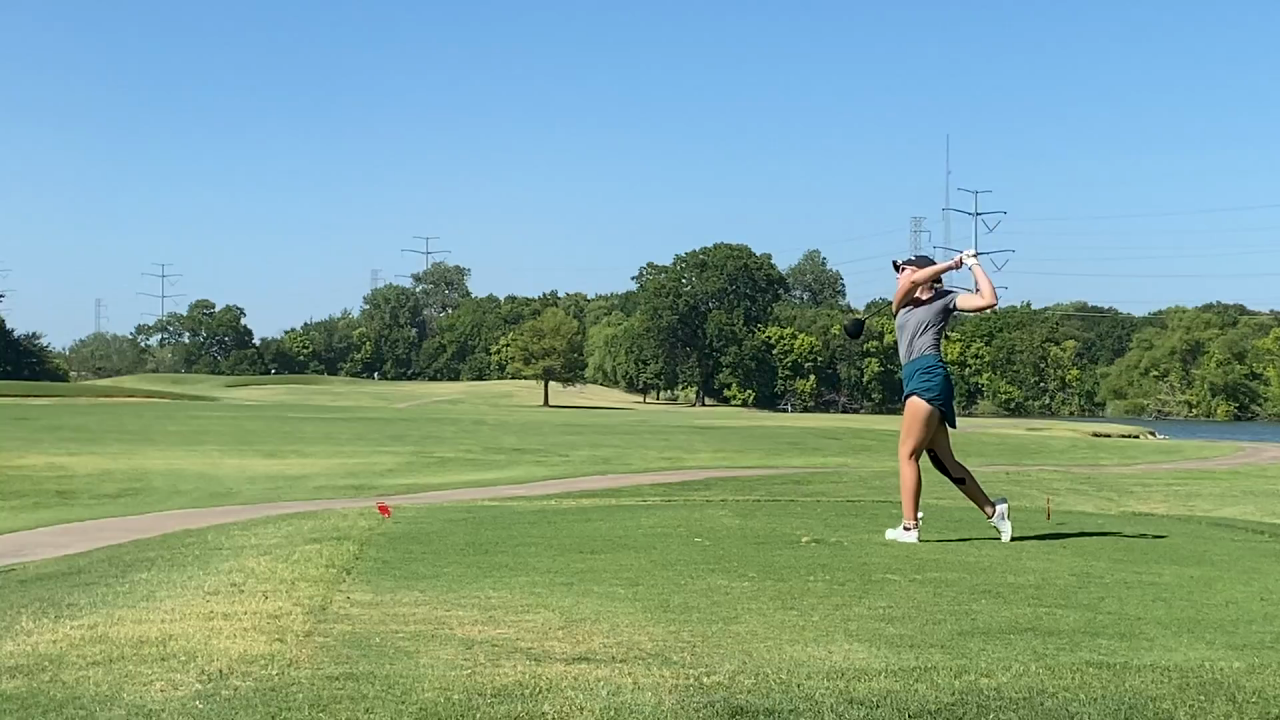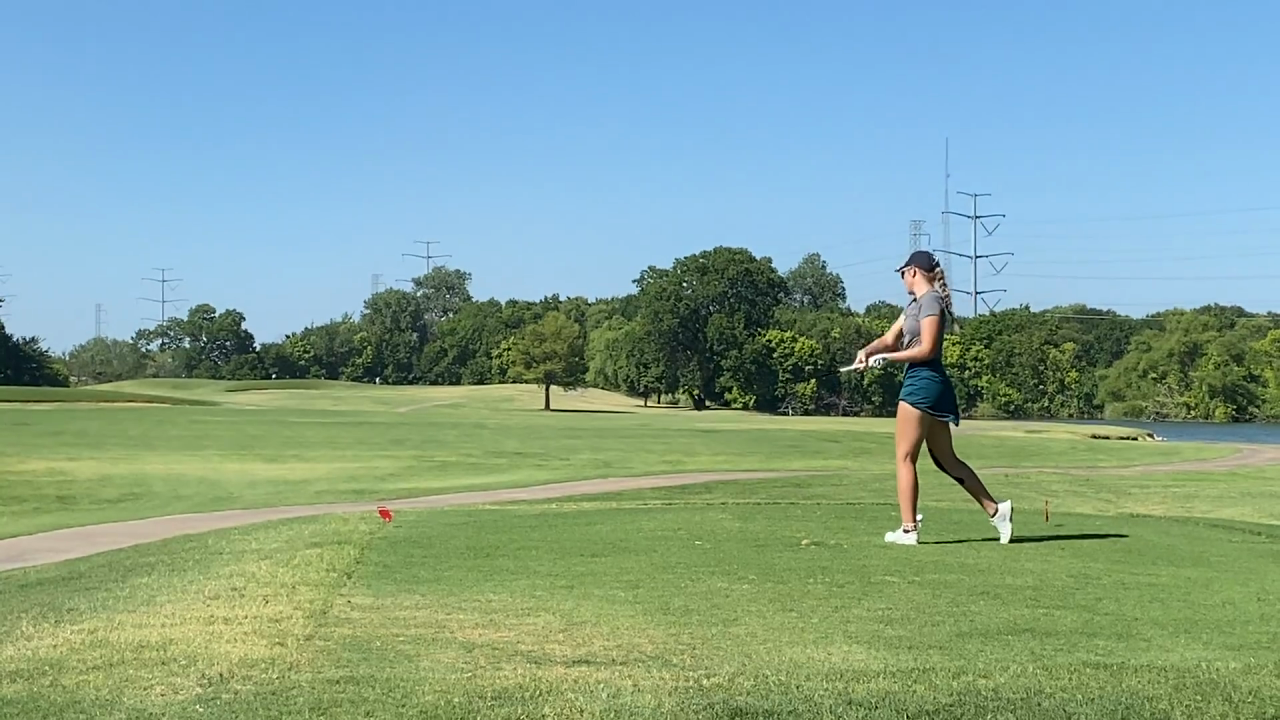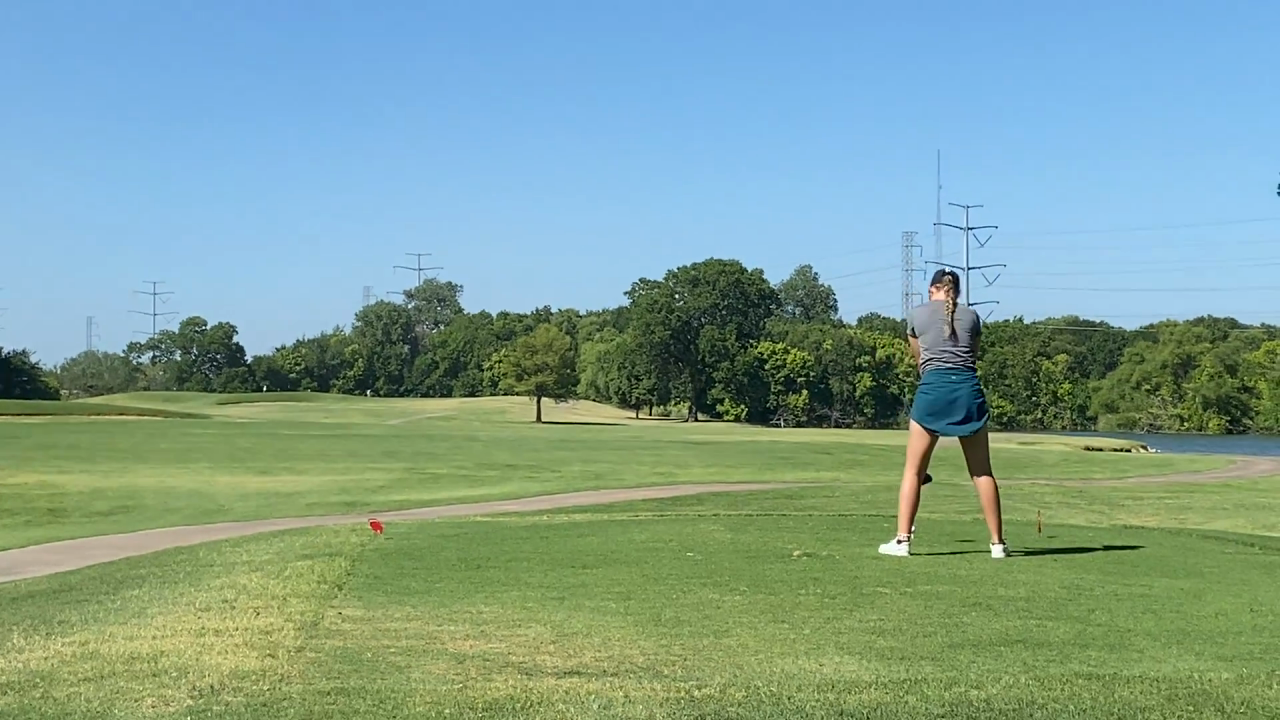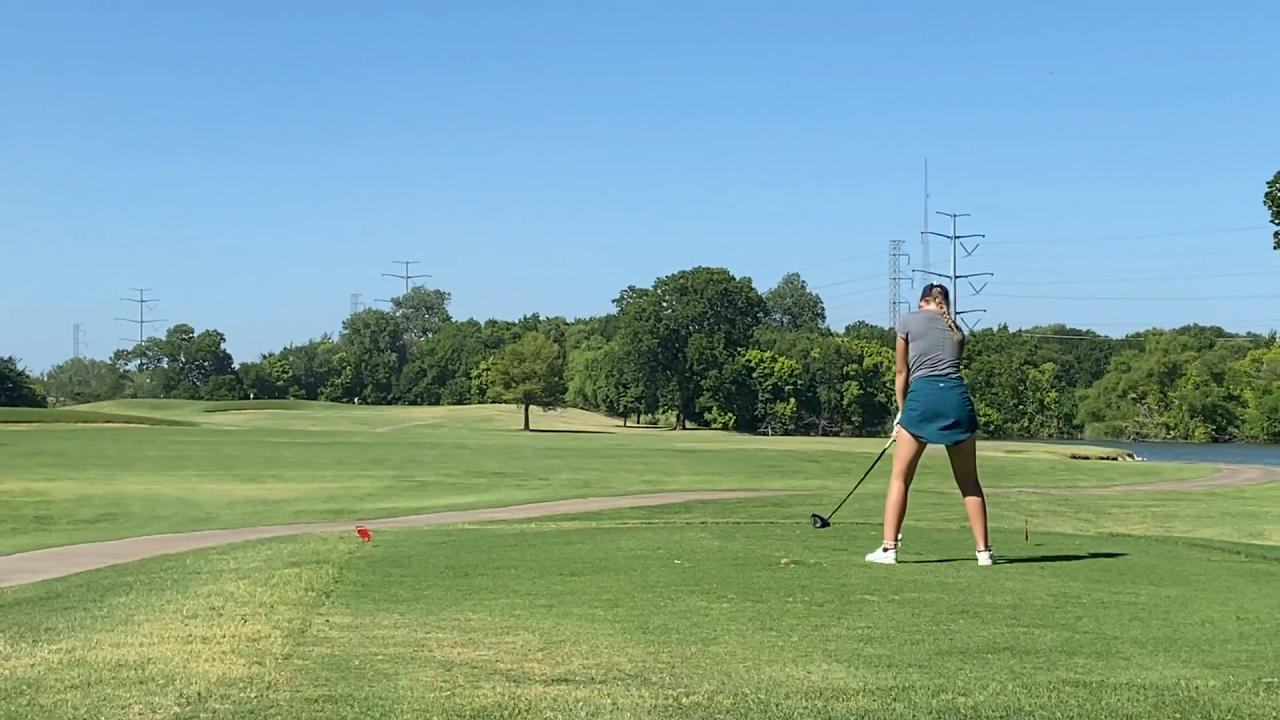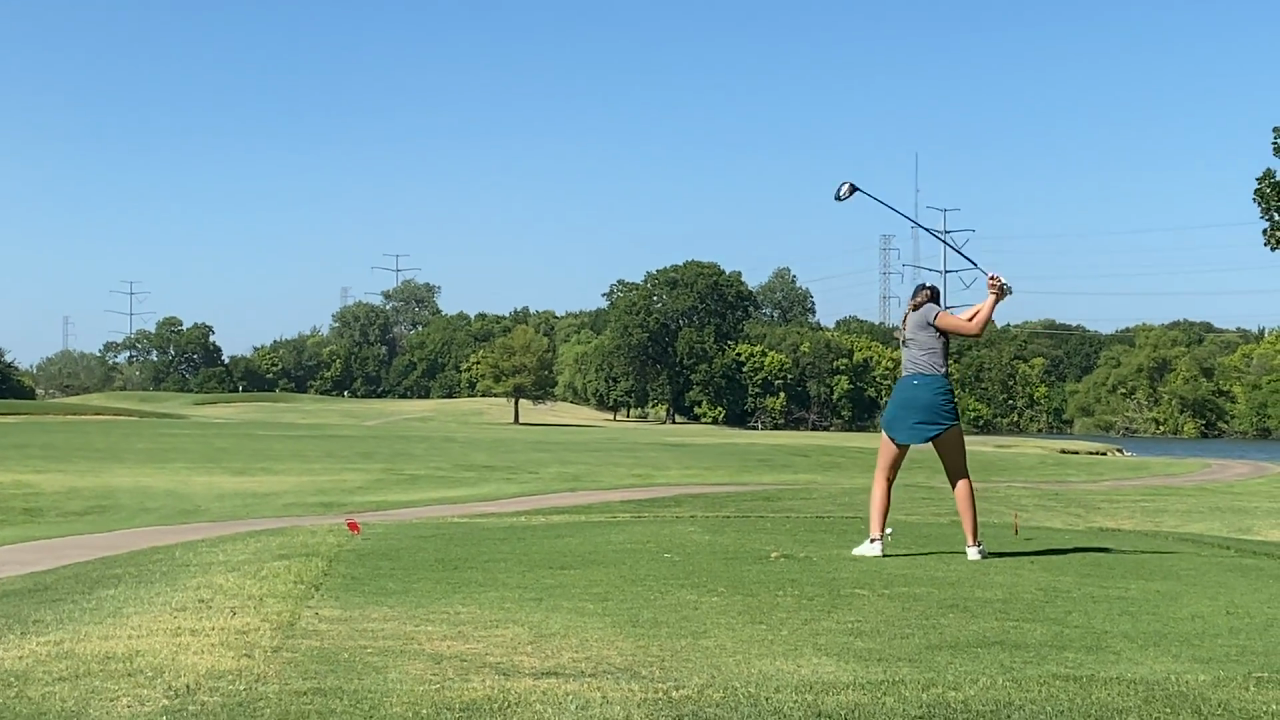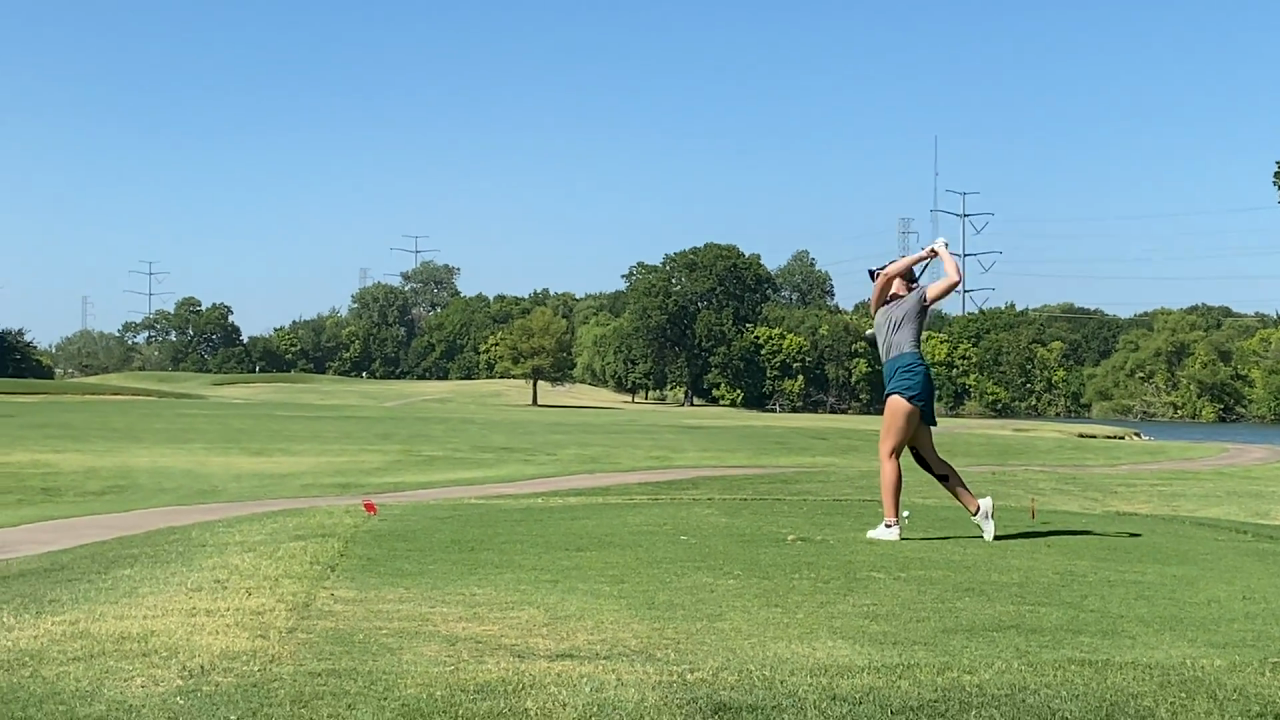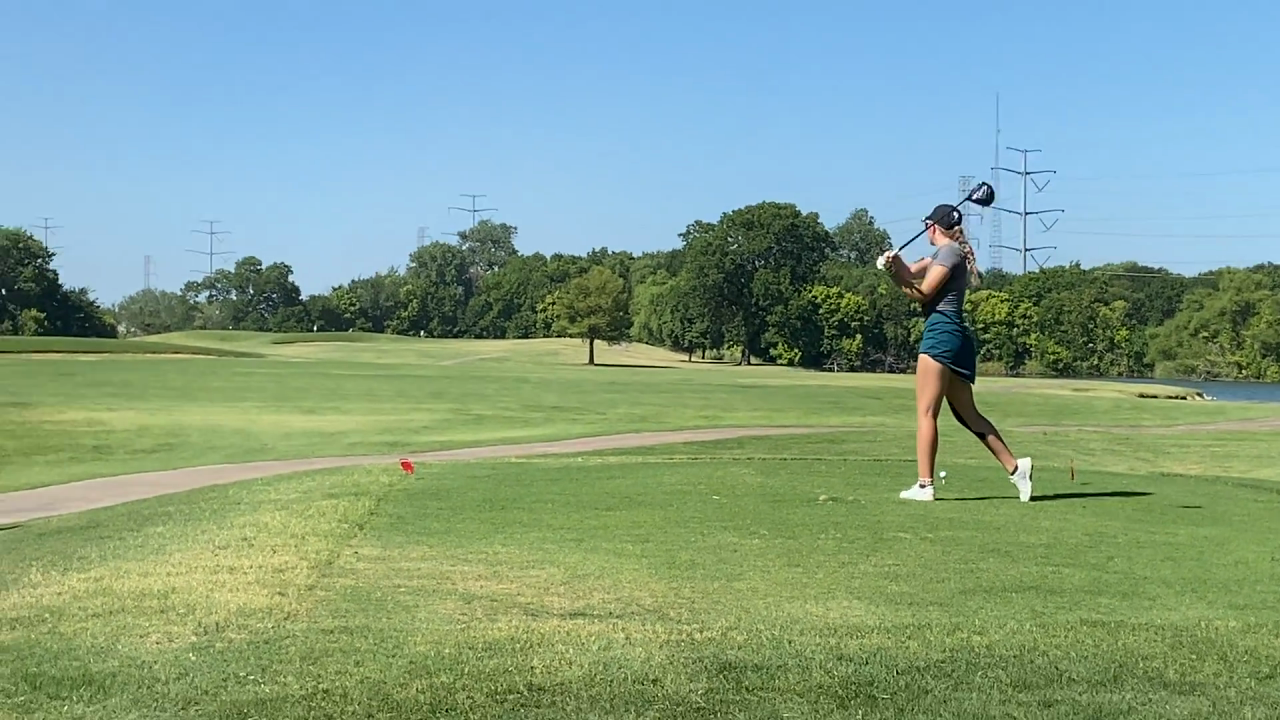
dt=0.7s
person 1, frame 1
left shoulder: (944, 298)
right shoulder: (901, 303)
left elbow: (989, 300)
right elbow: (913, 282)
left wrist: (974, 265)
right wrist: (953, 263)
left hip: (928, 377)
right hip: (915, 380)
left knee: (907, 454)
right knee: (943, 460)
left ankle: (909, 527)
right ankle: (993, 511)
person 1, frame 2
left shoulder: (931, 300)
right shoulder: (916, 302)
left elbow: (926, 349)
right elbow: (890, 339)
left wrist: (886, 358)
right wrist: (868, 350)
left hip: (922, 382)
right hip: (930, 383)
left knee: (905, 457)
right knee: (945, 458)
left ankle: (908, 529)
right ankle: (995, 510)
person 1, frame 3
left shoulder: (917, 315)
right shoulder: (971, 315)
left hip: (932, 390)
right hip: (968, 390)
left knee: (913, 470)
right knee: (982, 471)
left ankle: (902, 540)
right ankle: (997, 543)
person 1, frame 4
left shoulder: (909, 321)
right shoulder: (957, 330)
left elbow: (902, 372)
left wrist: (902, 411)
left hip: (922, 398)
right hip: (957, 397)
left knee: (900, 478)
right knee: (969, 481)
left ankle: (888, 548)
right ankle: (983, 549)
person 1, frame 5
left shoulder: (906, 324)
right shoulder: (929, 311)
left elbow: (956, 323)
right elbow: (968, 327)
left wrist: (991, 298)
right wrist: (993, 296)
left hip: (903, 396)
right hip: (937, 395)
left knee: (884, 475)
right knee: (959, 476)
left ankle: (875, 540)
right ankle: (973, 544)
person 1, frame 6
left shoulder: (918, 296)
right shoulder: (880, 306)
left elbow: (954, 279)
right elbow: (883, 276)
left wrist: (941, 251)
right wrist: (924, 254)
left hip: (909, 375)
right hip: (898, 379)
left knee: (888, 453)
right knee: (926, 457)
left ankle: (890, 524)
right ankle: (976, 508)
person 1, frame 7
left shoulder: (949, 251)
right shoulder: (942, 255)
left elbow: (923, 293)
right elbow: (910, 274)
left wrist: (896, 268)
right wrist: (894, 263)
left hip: (942, 333)
right hip: (956, 336)
left knee: (926, 411)
right knee: (967, 413)
left ankle: (924, 485)
right ankle: (1016, 466)
